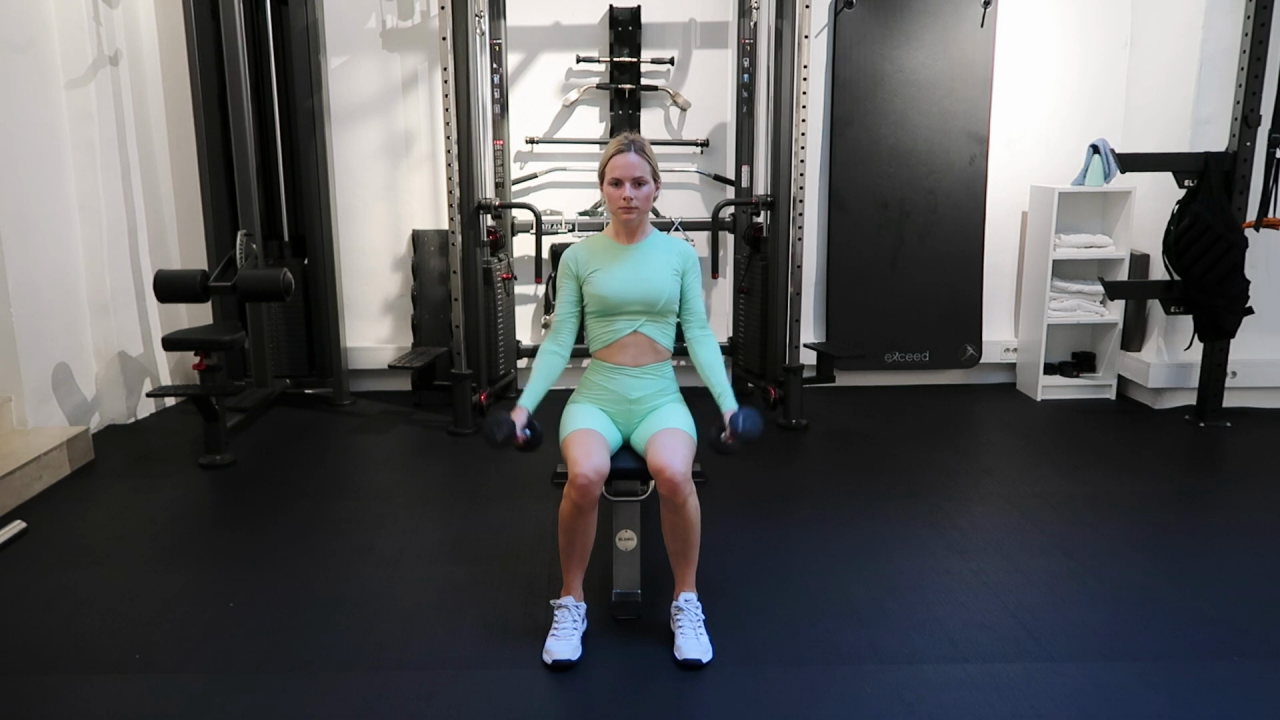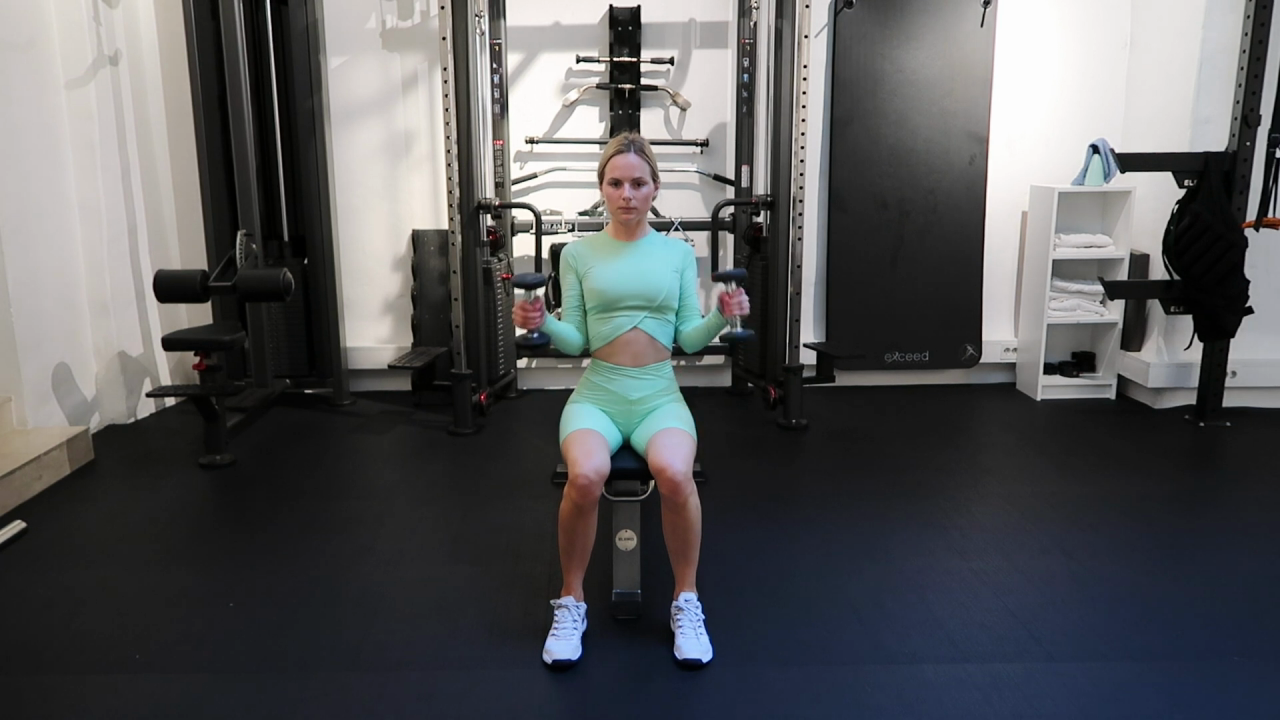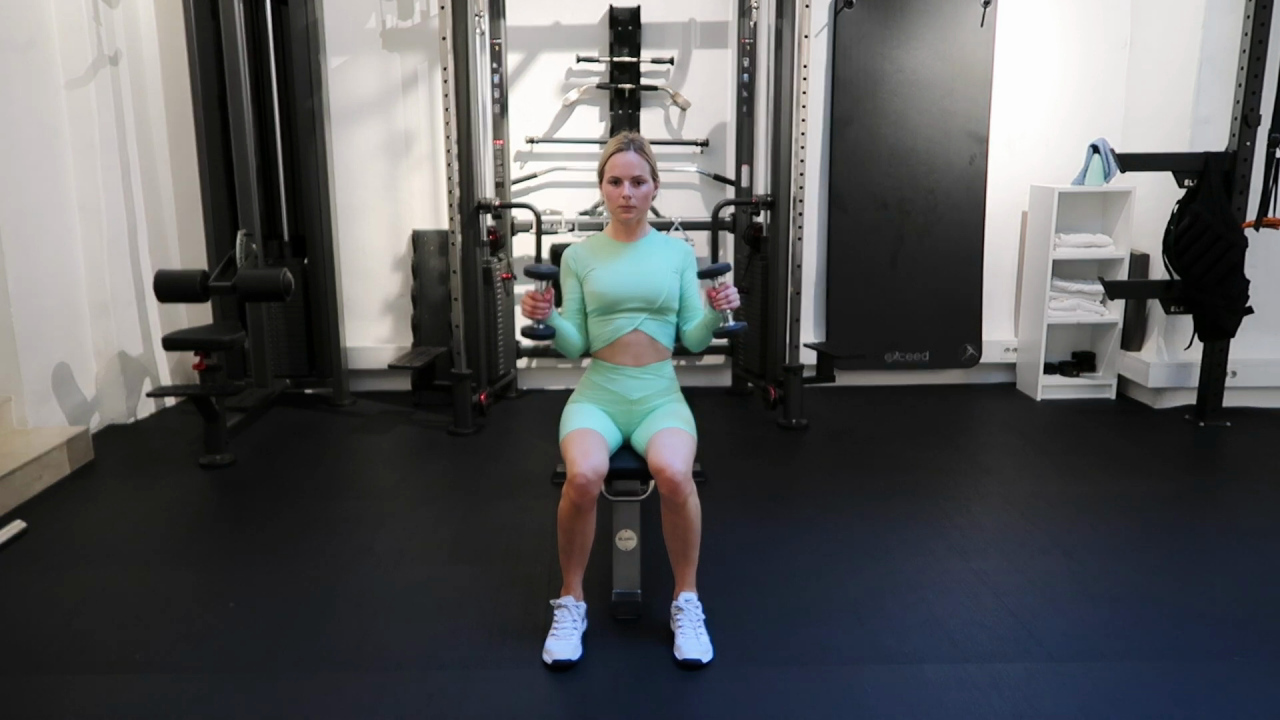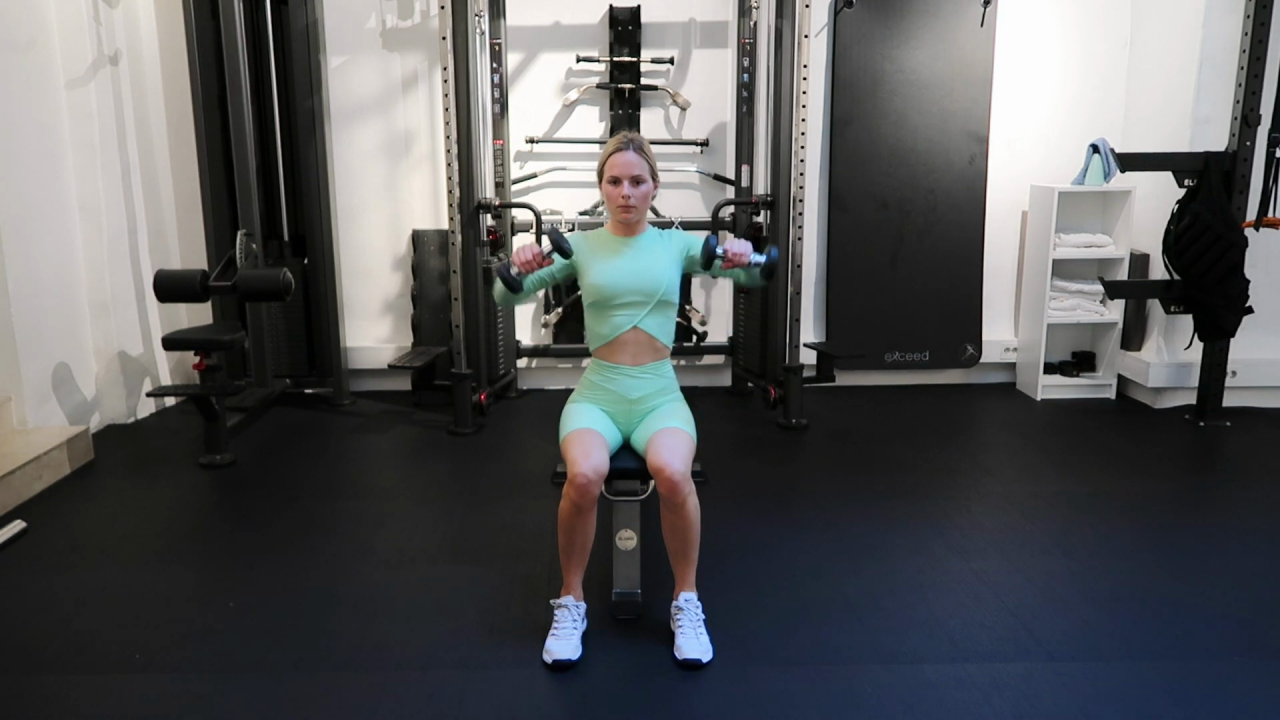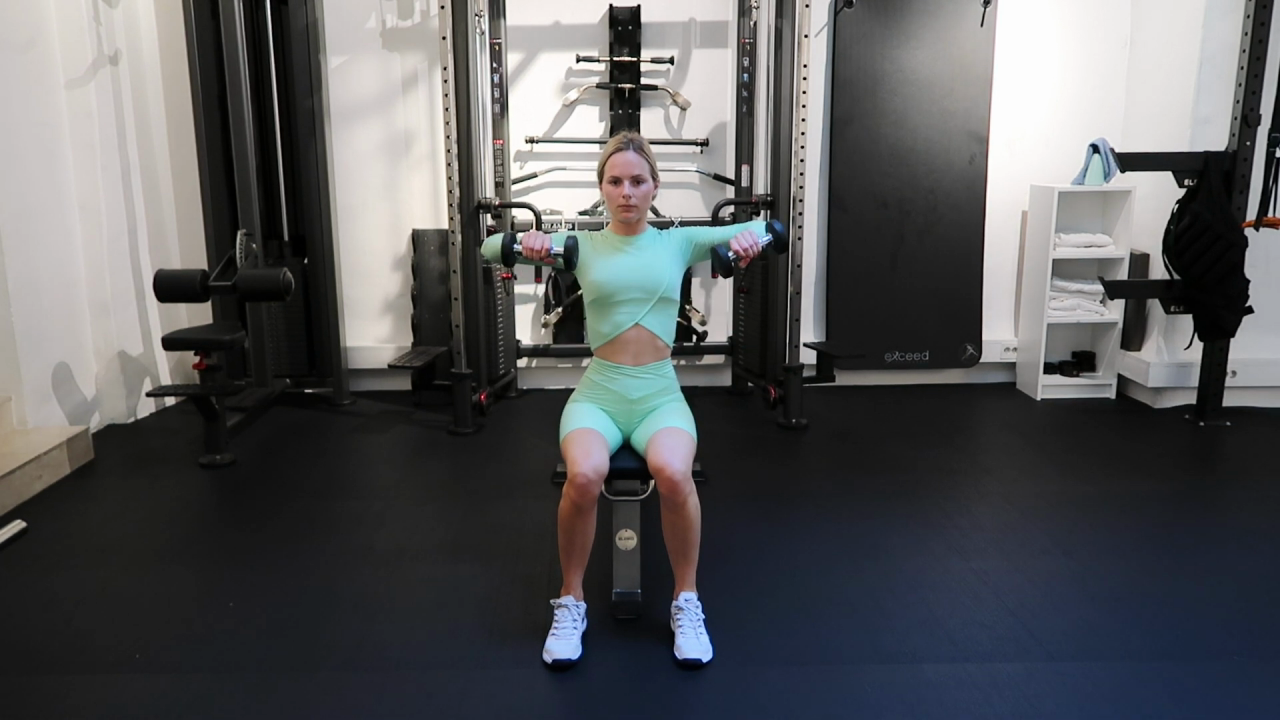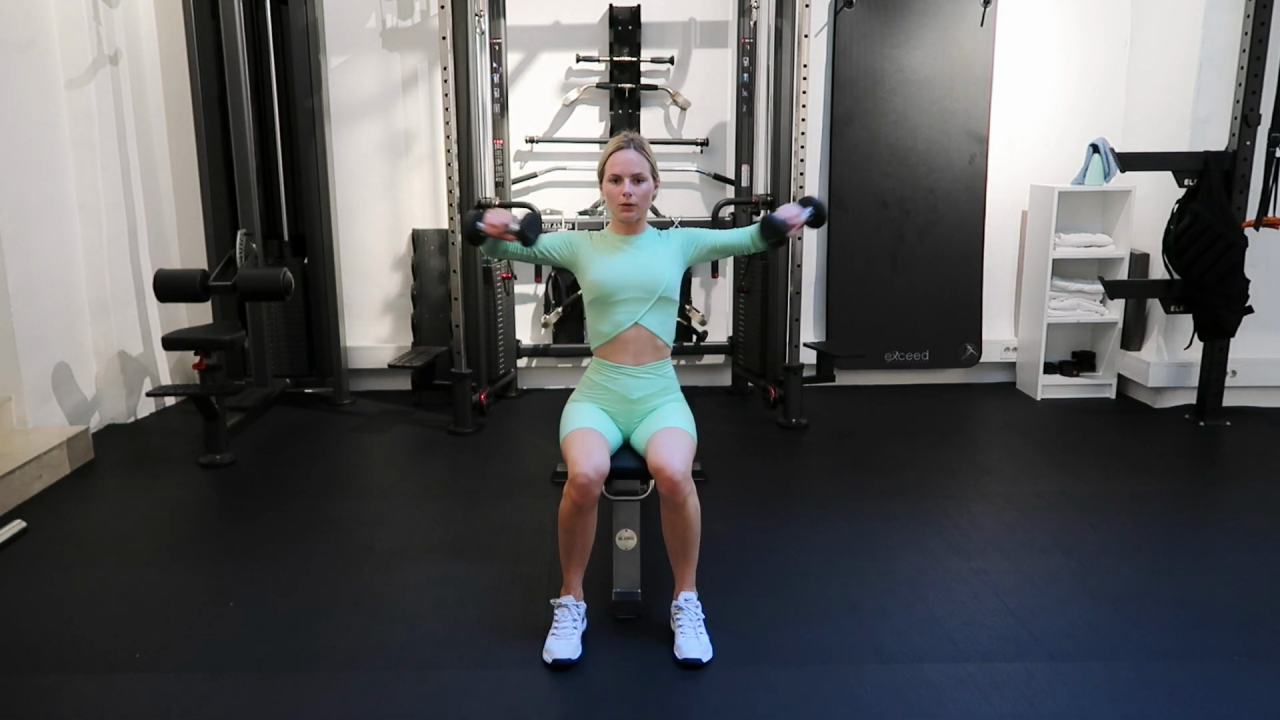
dt=0.3s
person 1, frame 1
left shoulder: (680, 253)
right shoulder: (578, 256)
left elbow: (698, 332)
right elbow: (561, 338)
left wrist: (727, 401)
right wrist: (525, 402)
left hip: (660, 394)
right hip: (597, 394)
left knee: (674, 476)
right knee: (585, 477)
left ankle: (686, 602)
right ankle: (570, 603)
person 1, frame 2
left shoulder: (678, 252)
right shoulder: (578, 253)
left elbow: (689, 335)
right elbow: (573, 339)
left wrist: (722, 319)
right wrist: (539, 325)
left hip: (659, 395)
right hip: (596, 395)
left knee: (675, 475)
right knee: (585, 477)
left ankle: (686, 602)
right ankle: (570, 603)
person 1, frame 3
left shoulder: (678, 251)
right shoulder: (578, 255)
left elbow: (696, 339)
right elbow: (572, 346)
left wrist: (719, 311)
right wrist: (544, 320)
left hip: (660, 394)
right hip: (597, 394)
left knee: (674, 475)
right knee: (583, 477)
left ankle: (686, 602)
right ankle: (570, 603)
person 1, frame 4
left shoulder: (678, 243)
right shoulder: (579, 245)
left elbow: (751, 283)
right elbow: (505, 296)
left wrist: (743, 261)
right wrist: (520, 268)
left hip: (659, 393)
right hip: (597, 393)
left knee: (672, 475)
right knee: (583, 477)
left ankle: (686, 602)
right ankle: (570, 602)
person 1, frame 5
left shoulder: (679, 242)
right shoulder: (583, 245)
left elbow: (755, 231)
right elbow: (491, 249)
left wrist: (750, 235)
right wrist: (524, 241)
left hip: (661, 394)
right hip: (598, 393)
left knee: (673, 475)
right knee: (584, 476)
left ankle: (686, 601)
right ankle: (570, 603)
person 1, frame 6
left shoulder: (678, 242)
right shoulder: (580, 246)
left elbow: (752, 238)
right elbow: (496, 248)
left wrist: (786, 216)
right wrist: (493, 225)
left hip: (661, 393)
right hip: (599, 393)
left knee: (673, 475)
right knee: (585, 476)
left ankle: (686, 602)
right ankle: (570, 602)
